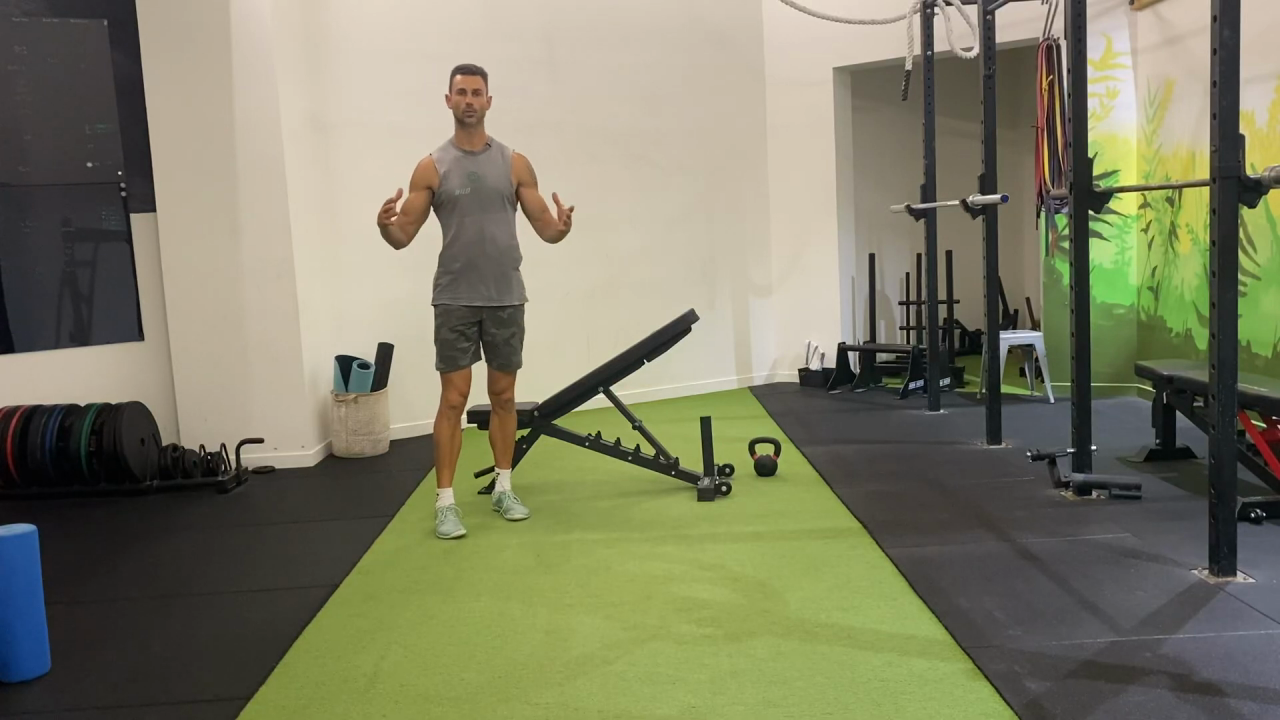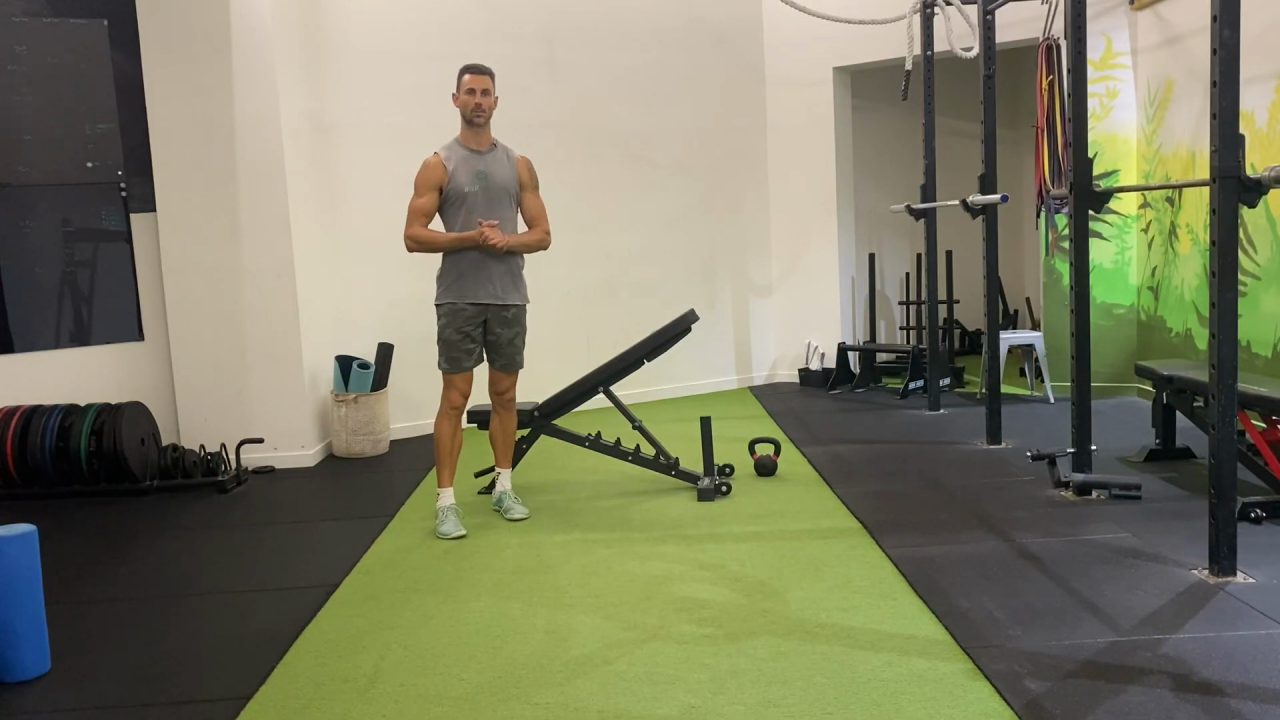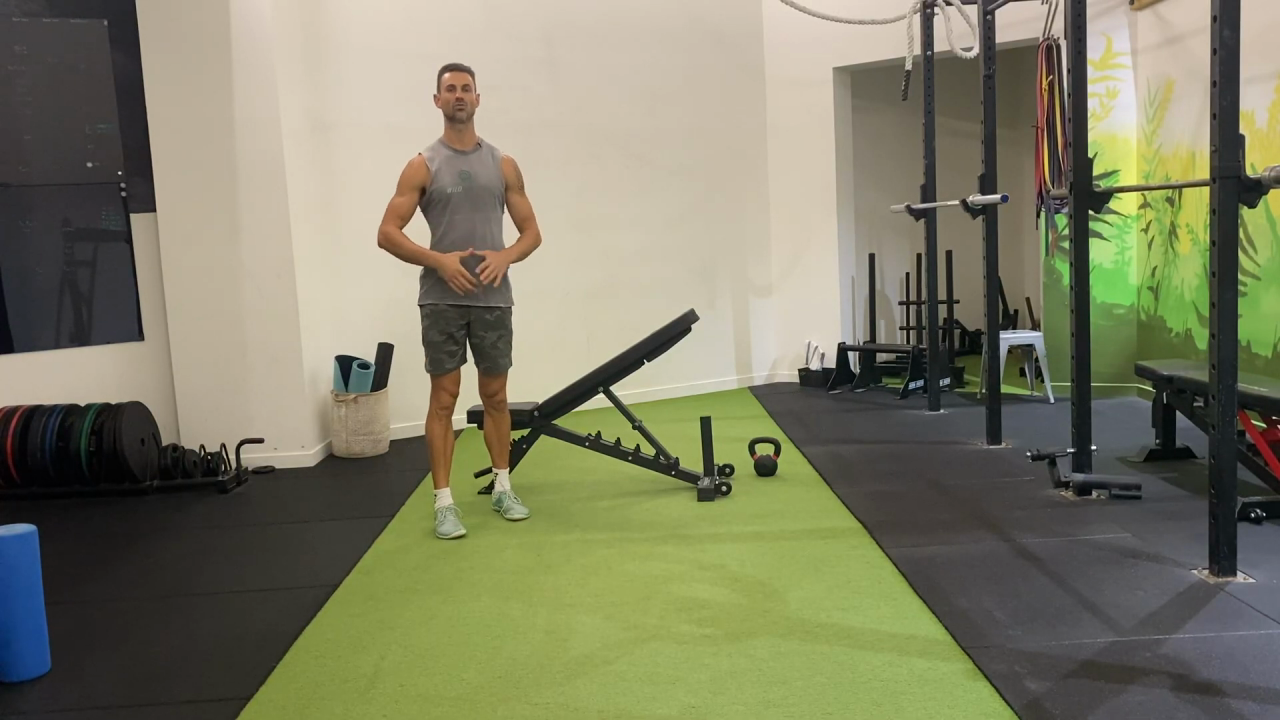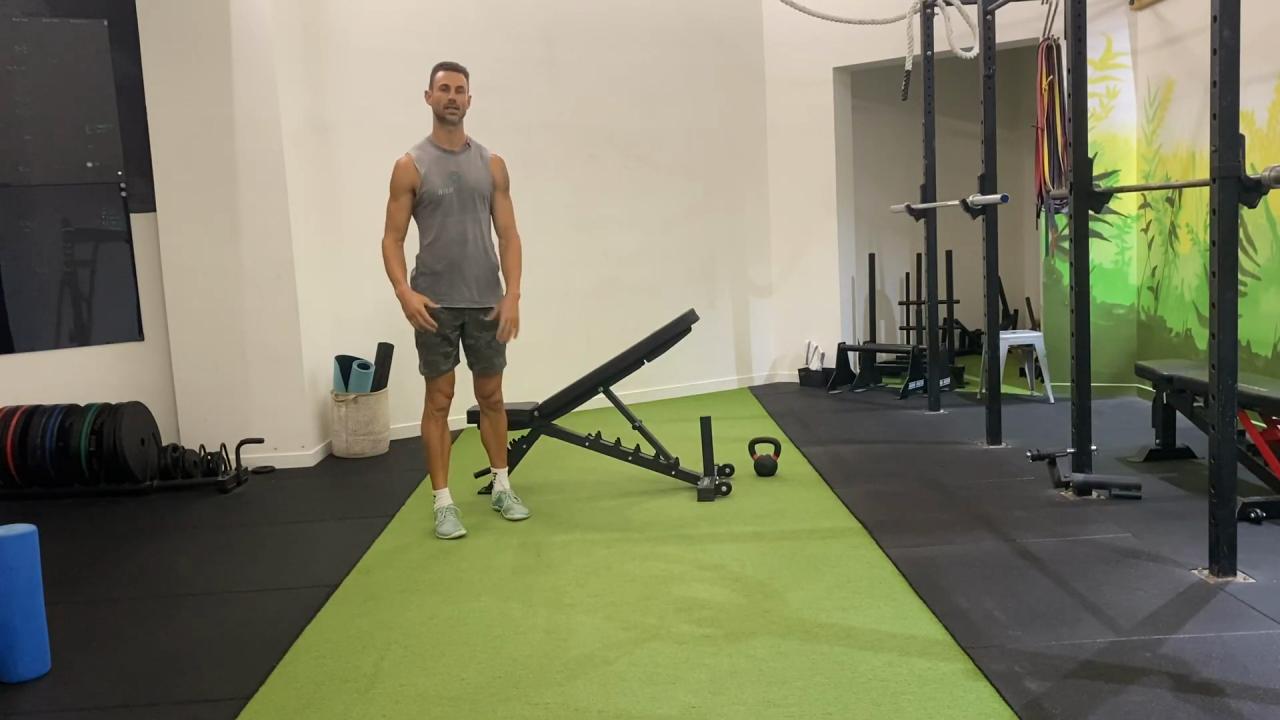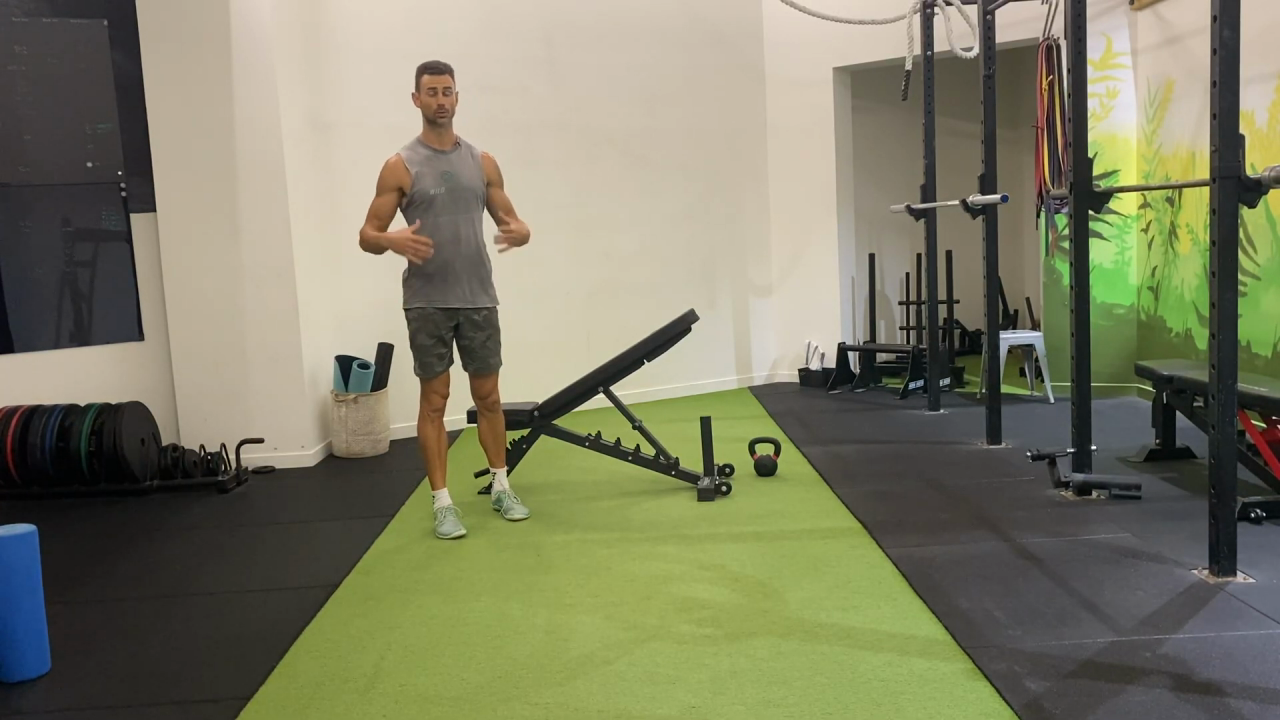
dt=1s
person 1, frame 1
left shoulder: (514, 163)
right shoulder: (432, 167)
left elbow: (546, 230)
right elbow: (402, 238)
left wrist: (562, 226)
right wrist: (385, 225)
left hip: (506, 298)
right hip: (455, 299)
left knee: (503, 395)
right knee: (453, 399)
left ankle: (503, 487)
right ankle: (445, 501)
person 1, frame 2
left shoulder: (518, 165)
right shoulder: (438, 165)
left elbow: (542, 234)
right elbow: (413, 236)
left wrist: (506, 241)
right wrist: (470, 238)
left hip: (509, 297)
right hip: (458, 298)
left knee: (504, 394)
right knee: (455, 398)
left ankle: (503, 487)
right ankle: (446, 501)
person 1, frame 3
left shoulder: (503, 165)
right shoulder: (422, 166)
left elbow: (531, 231)
right elbow: (387, 233)
left wrist: (505, 257)
right wrist: (436, 259)
left hip: (493, 299)
right hip: (441, 299)
left knee: (495, 395)
right knee: (443, 398)
left ankle: (501, 486)
right ankle: (444, 501)
person 1, frame 4
left shoulder: (491, 164)
right shoulder: (410, 166)
left elbow: (507, 234)
right elbow: (392, 238)
left wrist: (511, 295)
right wrist: (405, 292)
left hip: (485, 300)
right hip: (434, 302)
left knee: (491, 395)
right knee: (438, 399)
left ankle: (501, 486)
right ankle: (442, 501)
person 1, frame 5
left shoulder: (482, 162)
right shoulder: (400, 166)
left elbow: (510, 217)
right elbow: (367, 233)
left wrist: (519, 231)
right wrist: (391, 240)
left hip: (479, 299)
right hip: (428, 302)
left knee: (488, 395)
right knee: (434, 399)
left ankle: (500, 486)
right ankle: (442, 501)
